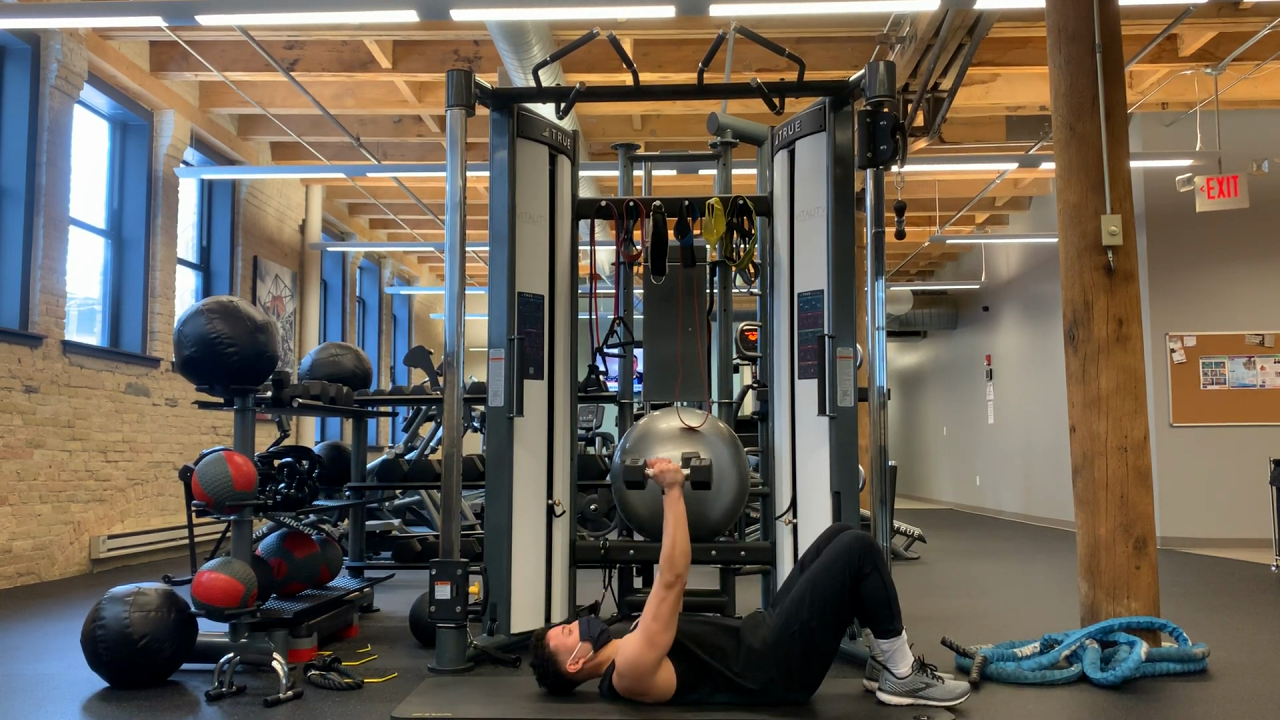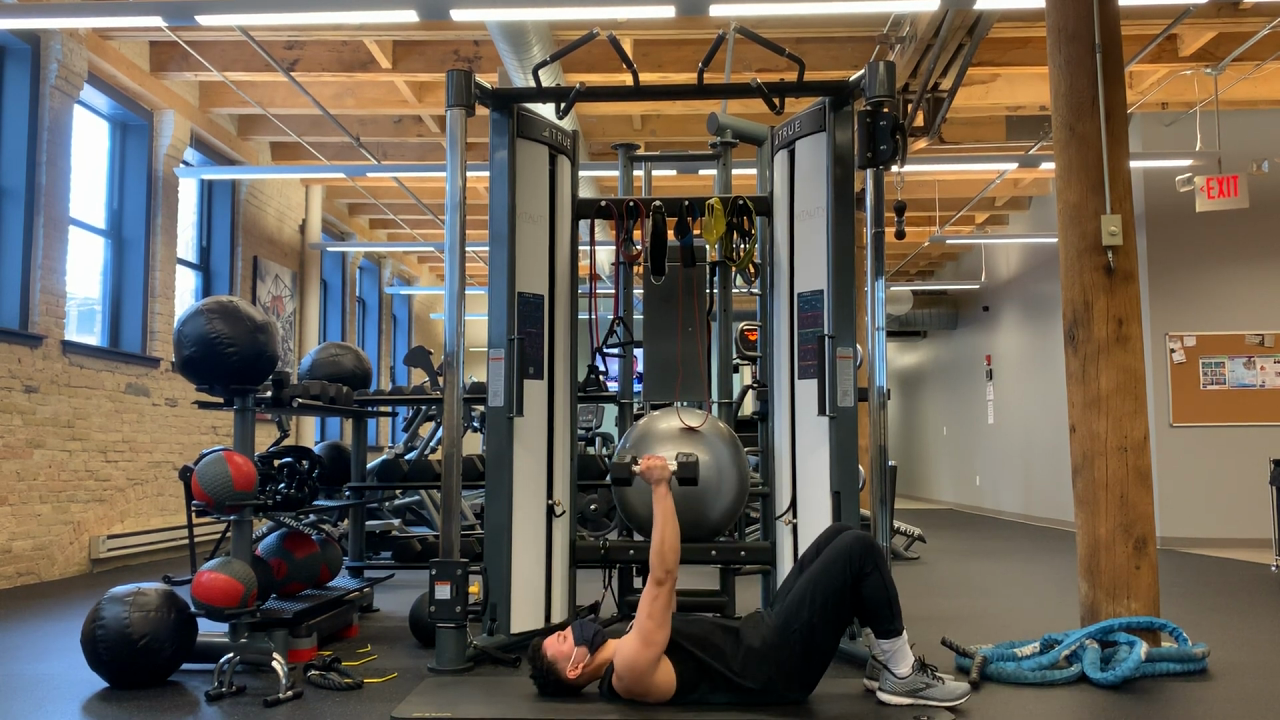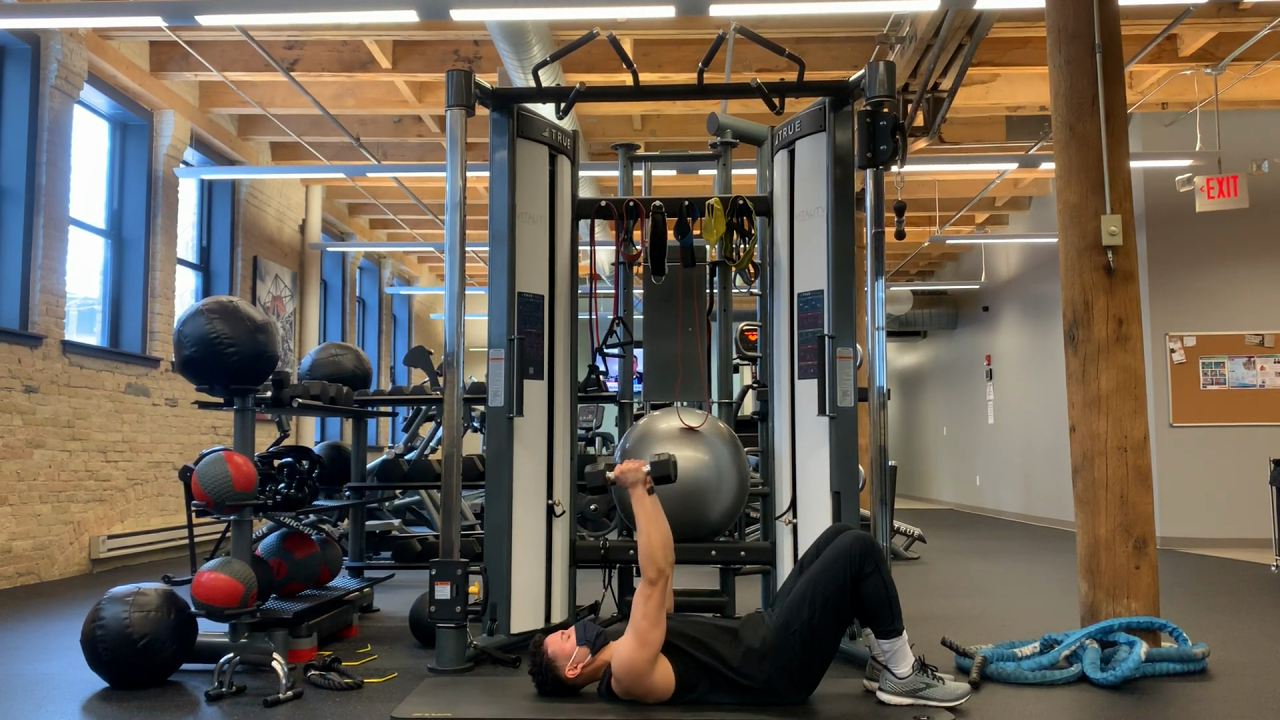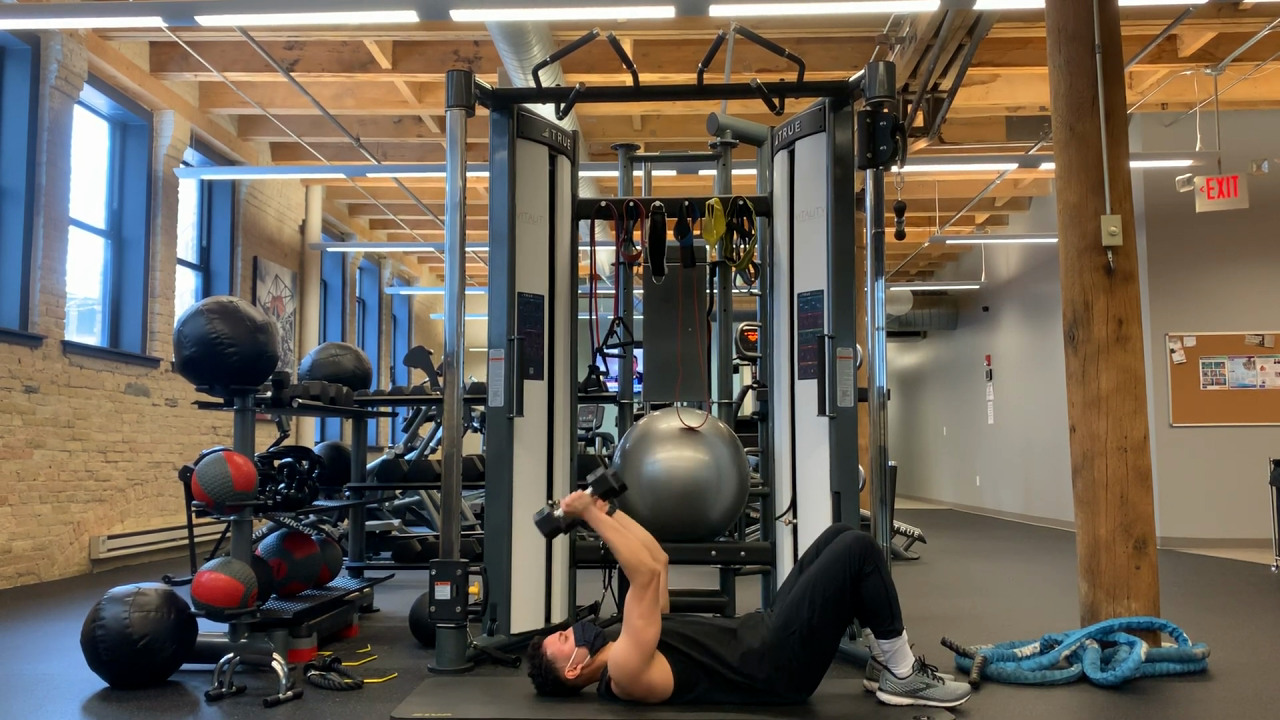
dt=0.4s
person 1, frame 1
left shoulder: (632, 645)
right shoulder: (631, 669)
left elbow: (670, 576)
right elbow: (672, 580)
left wrist: (674, 491)
right wrist: (672, 492)
left hip: (766, 634)
right hip: (780, 666)
left knee: (841, 536)
right knee: (857, 549)
left ankle: (884, 662)
right ankle: (901, 674)
person 1, frame 2
left shoulder: (631, 646)
right shoulder: (629, 671)
left elbow: (663, 575)
right elbow: (662, 578)
left wrist: (662, 489)
right wrist: (660, 488)
left hip: (765, 635)
right hip: (779, 666)
left knee: (841, 536)
right knee: (857, 549)
left ankle: (885, 661)
right ankle: (901, 673)
person 1, frame 3
left shoulder: (630, 650)
right shoulder: (627, 672)
left elbow: (662, 567)
right elbow: (654, 577)
left wrist: (647, 489)
right wrist: (637, 491)
left hip: (766, 634)
right hip: (780, 666)
left knee: (840, 536)
right knee: (858, 549)
left ankle: (885, 660)
right ankle: (901, 674)
person 1, frame 4
left shoulder: (628, 651)
right shoulder: (624, 672)
left elbow: (656, 561)
right elbow: (647, 577)
left wrist: (604, 510)
right wrist: (589, 514)
left hip: (765, 636)
right hip: (779, 666)
left knee: (841, 536)
right knee: (857, 550)
left ankle: (886, 660)
right ankle: (901, 674)
